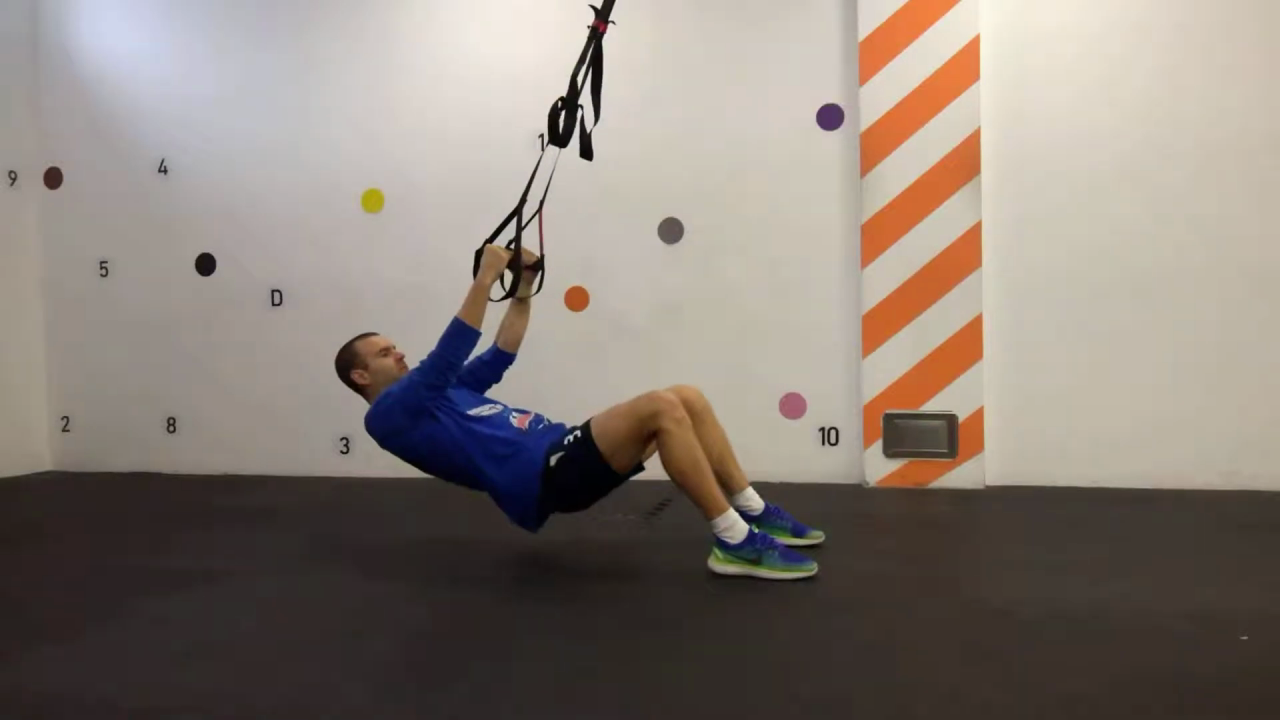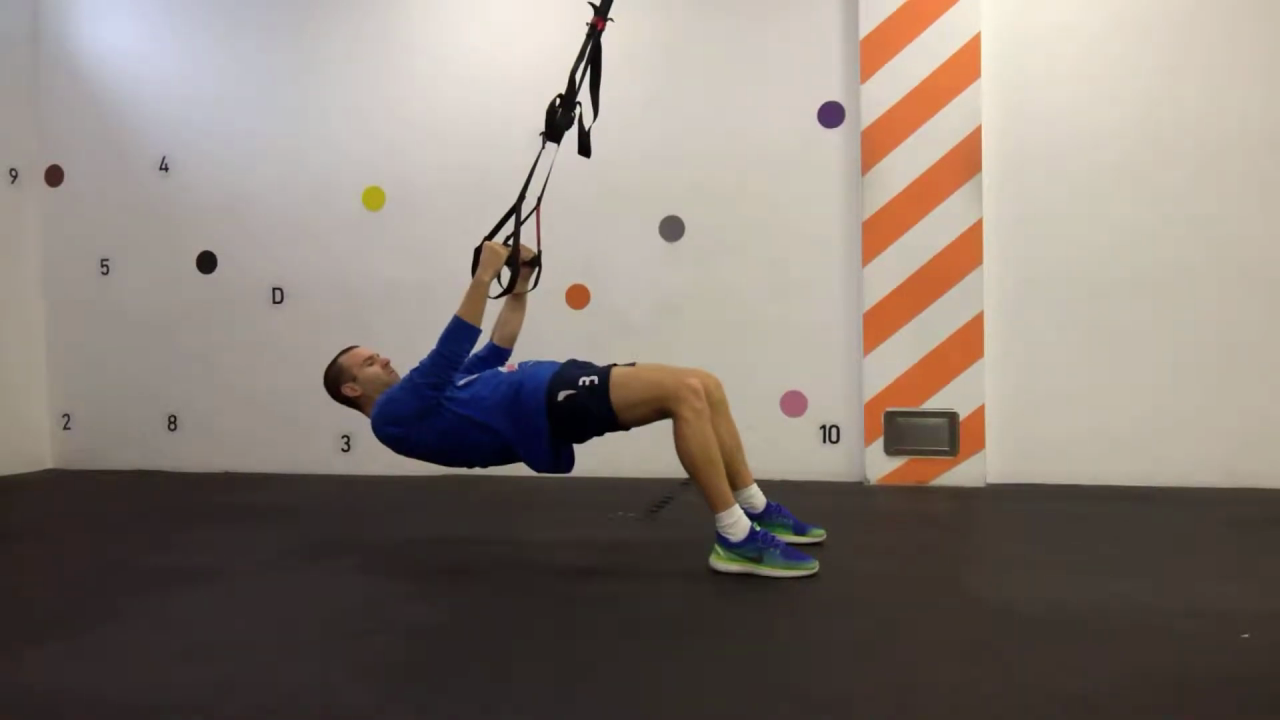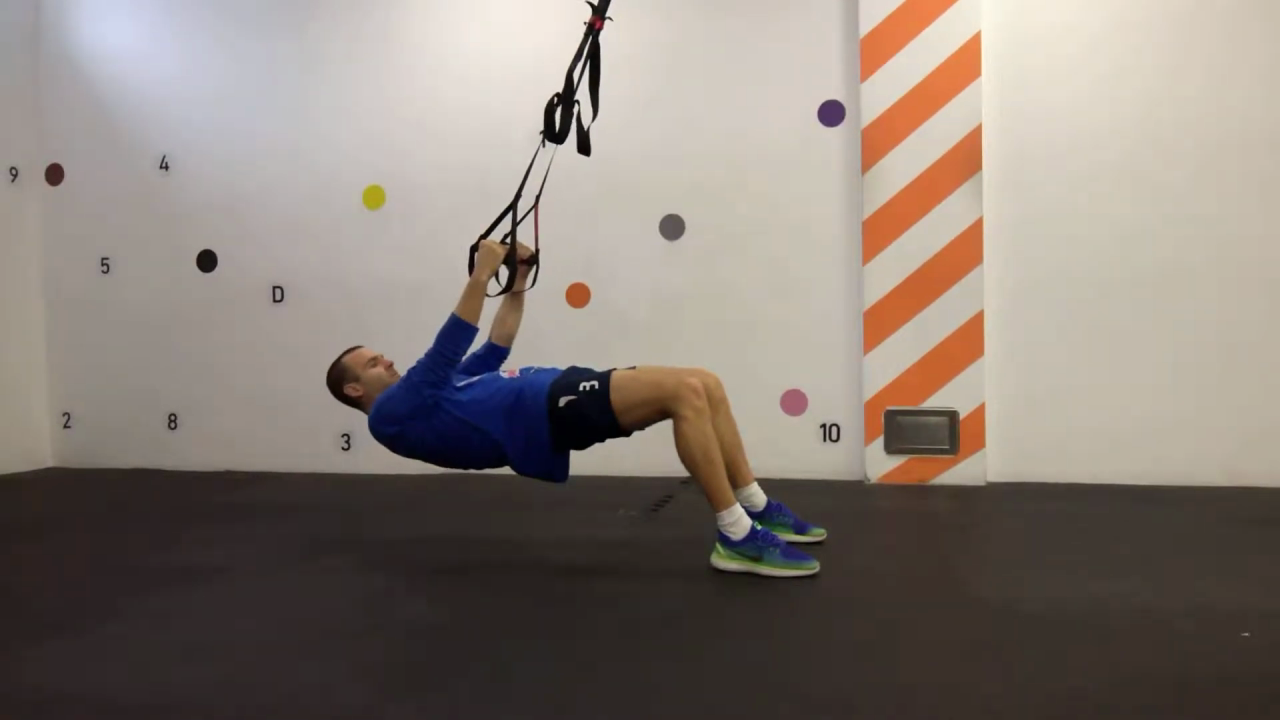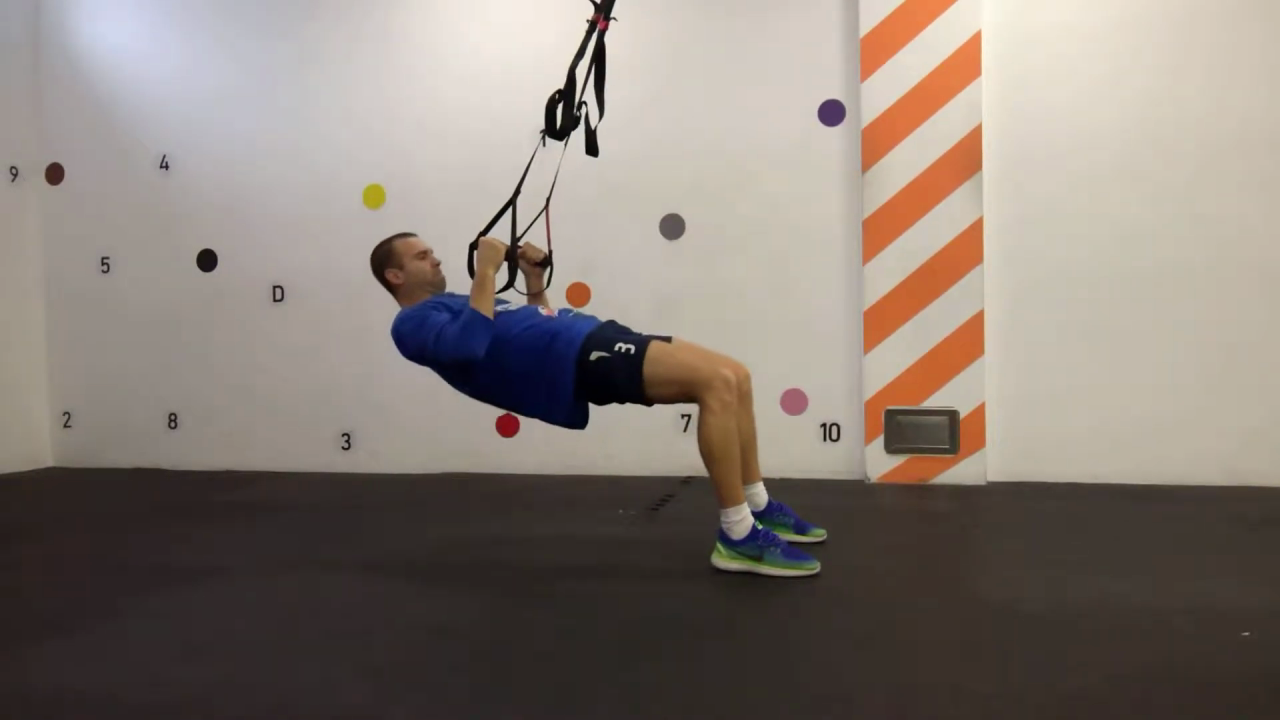
dt=0.7s
person 1, frame 1
left shoulder: (435, 396)
right shoulder: (389, 417)
left elbow: (499, 357)
right elbow: (444, 358)
left wrist: (523, 289)
right wrist: (483, 281)
left hip: (558, 454)
right hip: (543, 474)
left knee: (687, 399)
right knee: (663, 407)
left ankle: (755, 514)
right ankle: (734, 542)
person 1, frame 2
left shoulder: (425, 398)
right shoulder: (394, 418)
left elbow: (494, 353)
right elbow: (446, 357)
left wrist: (519, 284)
right wrist: (483, 277)
left hip: (558, 389)
right hip: (548, 406)
left knee: (704, 386)
right knee: (686, 392)
left ankle: (756, 510)
right ankle: (736, 538)
person 1, frame 3
left shoulder: (426, 393)
right shoulder: (391, 416)
left elbow: (494, 352)
right elbow: (443, 354)
left wrist: (517, 282)
right wrist: (480, 276)
left hip: (557, 394)
right hip: (547, 413)
left knee: (704, 385)
right knee: (687, 391)
left ankle: (758, 510)
right ankle: (737, 536)
person 1, frame 4
left shoulder: (444, 307)
right shoulder: (413, 325)
right elbow: (469, 347)
left wrist: (534, 282)
right wrist: (485, 272)
left hip: (589, 339)
right hip: (575, 358)
left knee: (734, 377)
right knee: (718, 383)
left ankle: (758, 508)
right ankle: (738, 536)
